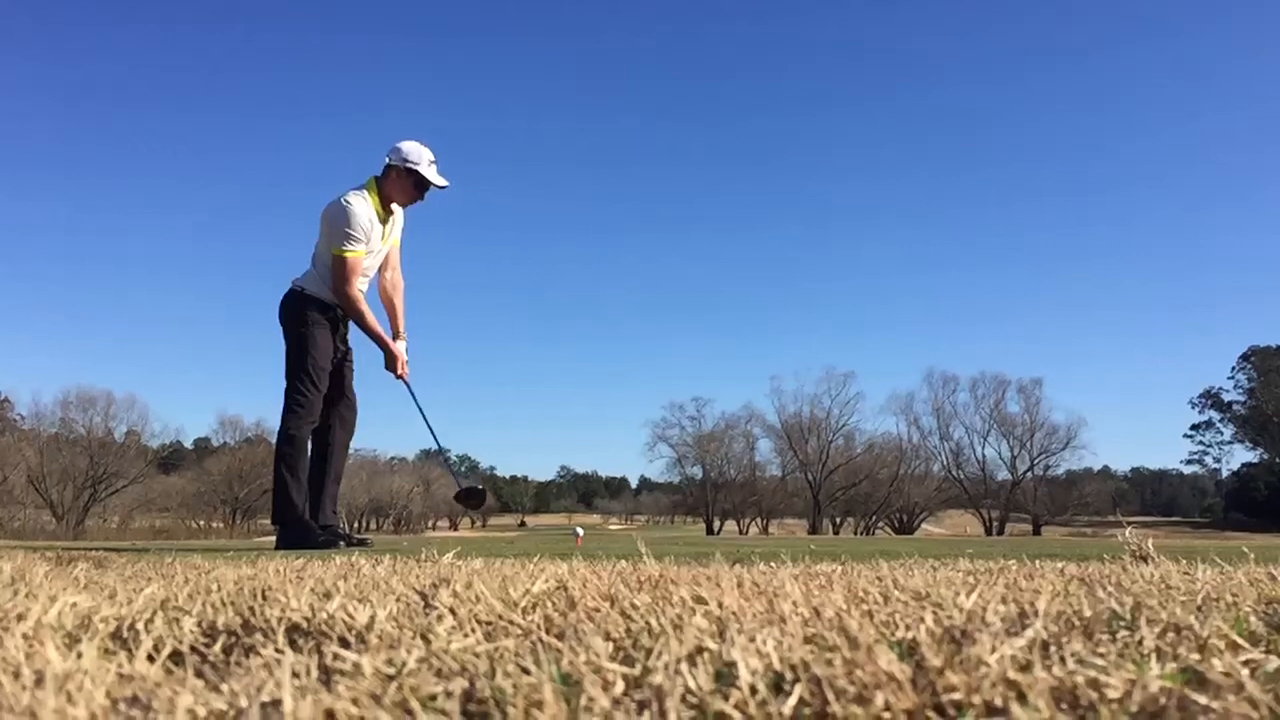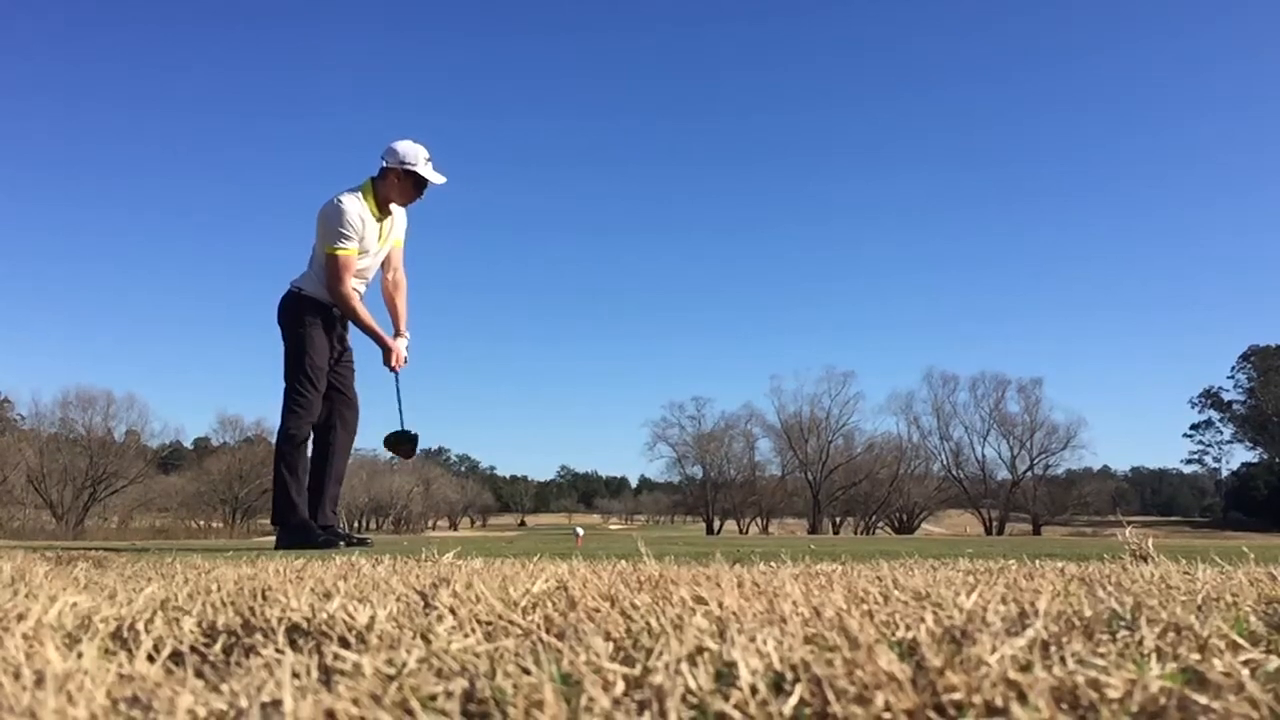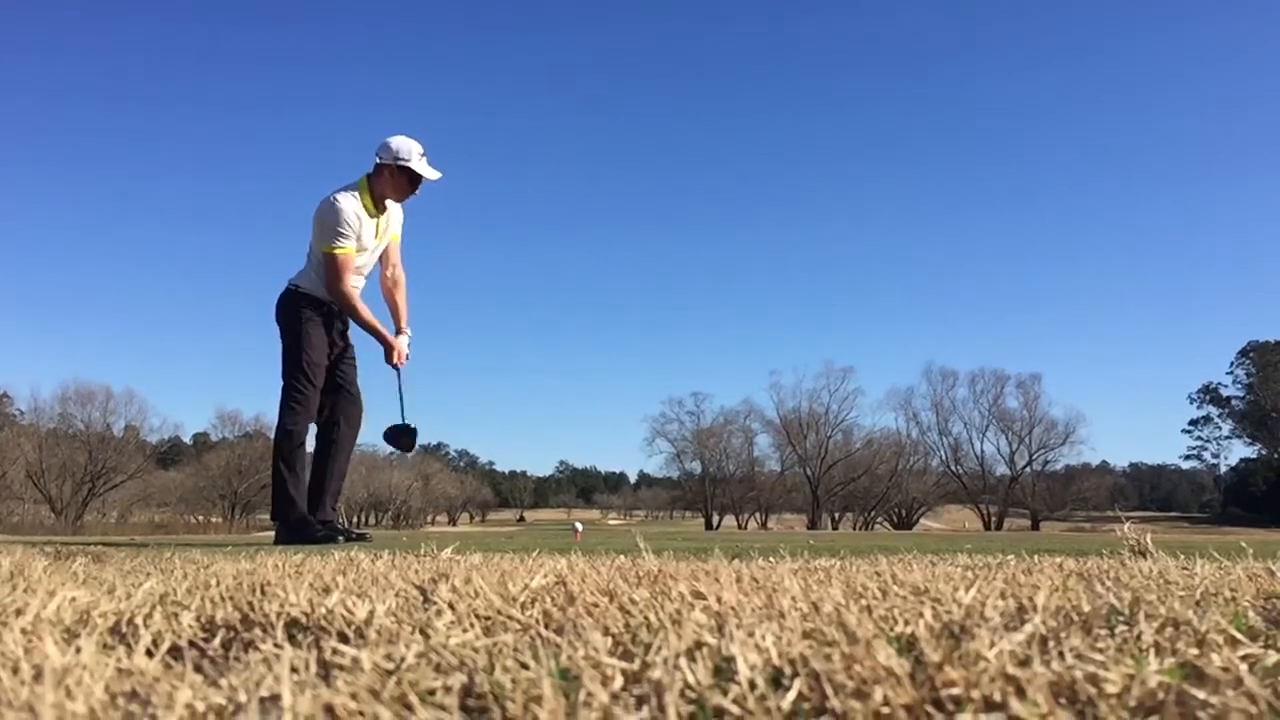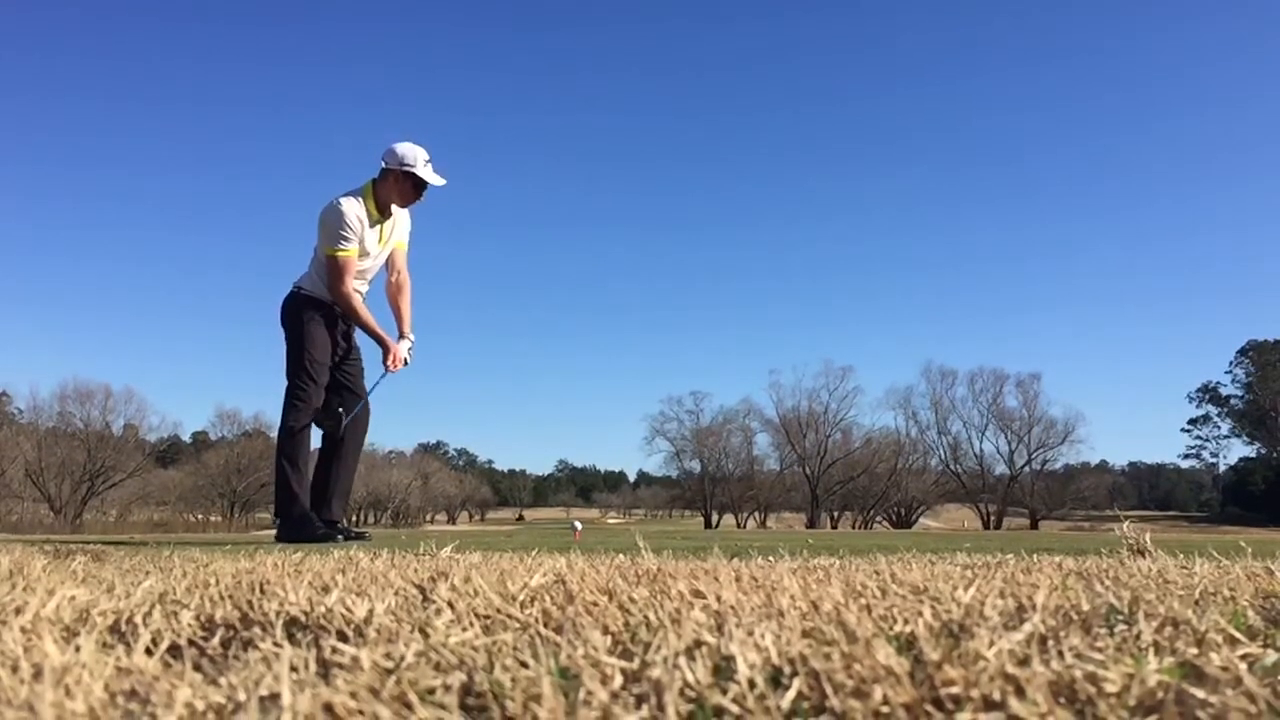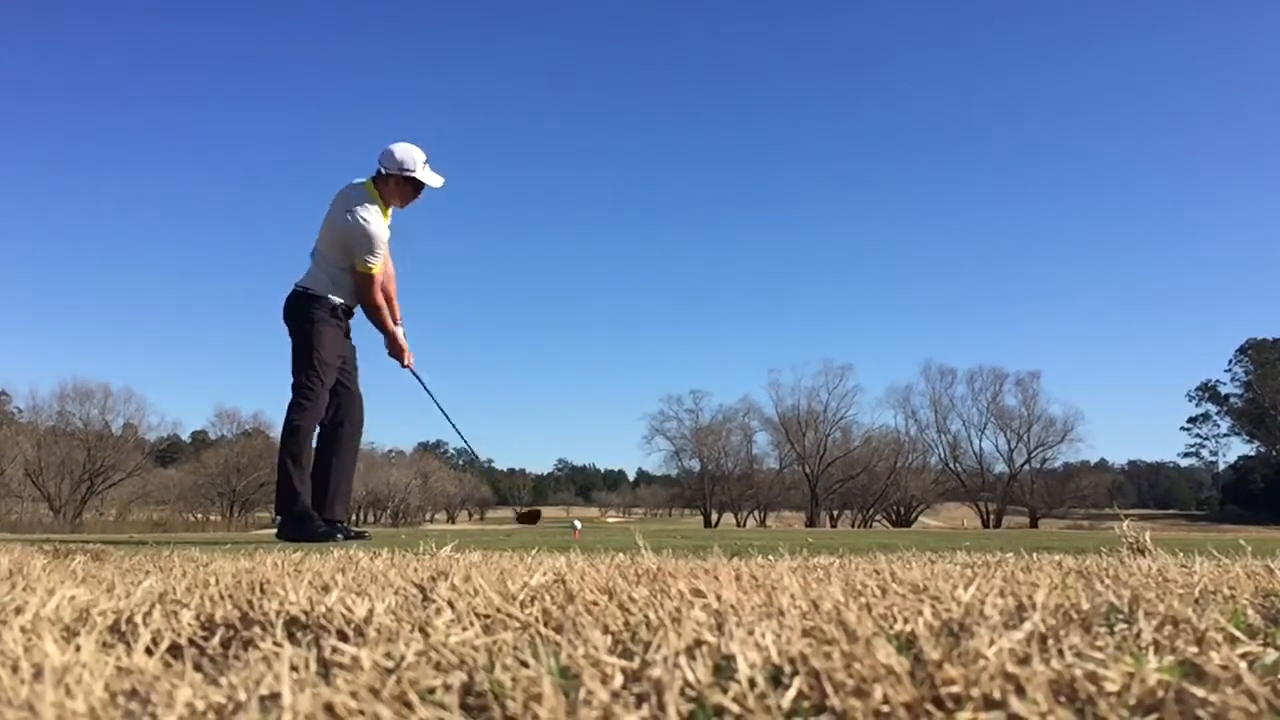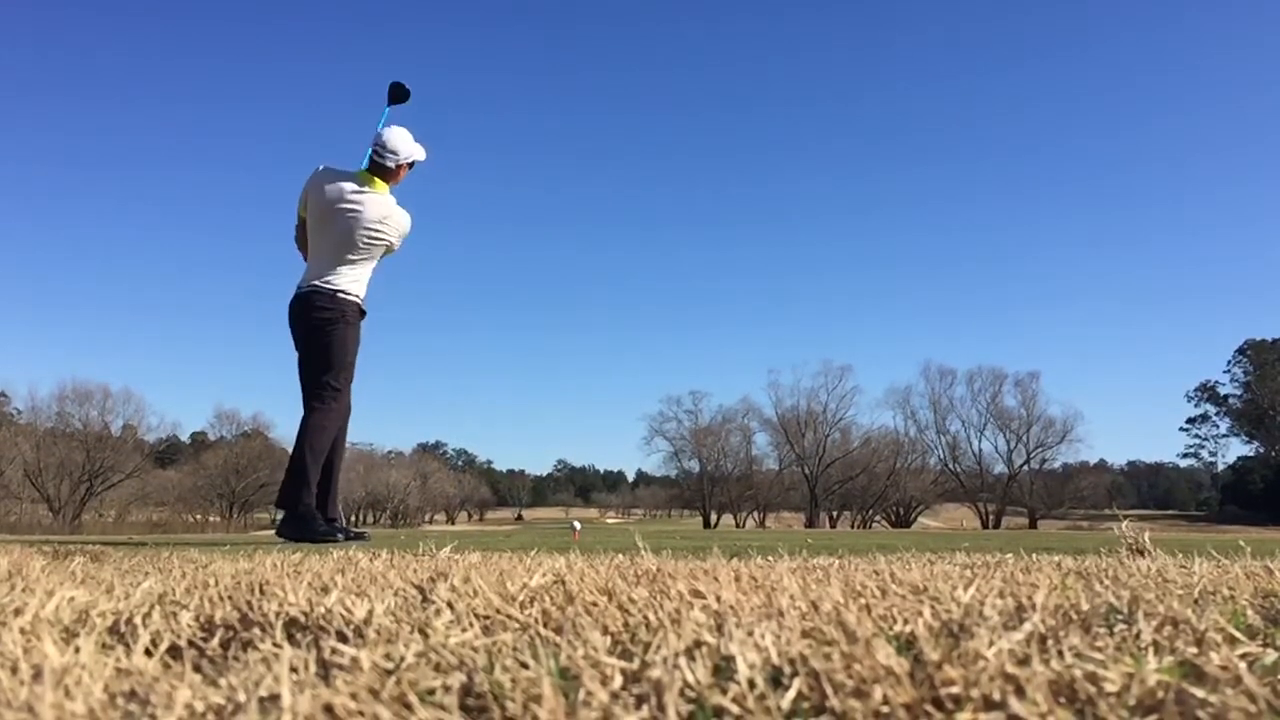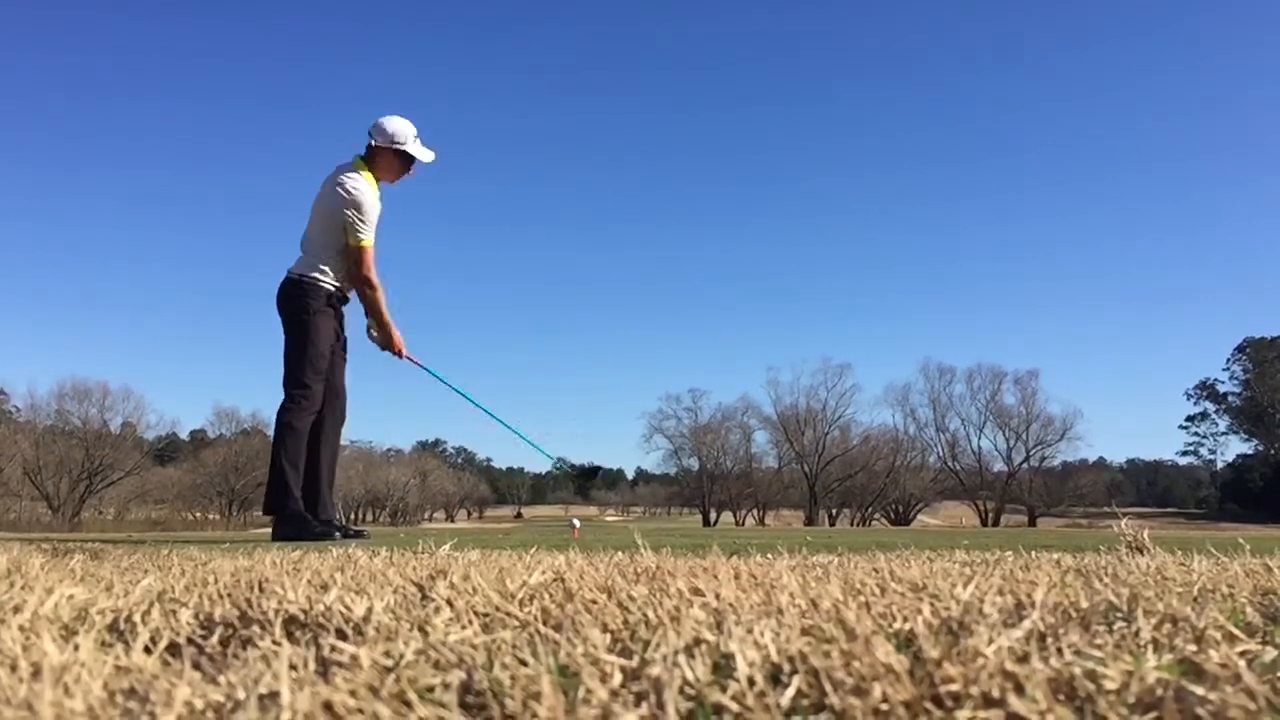
dt=0.7s
person 1, frame 1
left shoulder: (394, 214)
right shoulder: (354, 210)
left elbow: (391, 276)
right elbow: (346, 289)
left wrist: (400, 337)
right wrist: (387, 345)
left hip: (334, 317)
right hip: (310, 310)
left knee: (340, 416)
right knee: (304, 410)
left ankle: (321, 521)
right ankle: (291, 523)
person 1, frame 2
left shoulder: (397, 216)
right shoulder: (347, 209)
left elbow: (394, 276)
right elbow: (339, 287)
left wrist: (401, 334)
right wrist: (383, 341)
left hip: (335, 318)
right hip: (307, 311)
left knee: (342, 416)
right knee: (304, 410)
left ankle: (322, 521)
right ankle: (292, 523)
person 1, frame 3
left shoulder: (393, 213)
right shoulder: (343, 207)
left elbow: (392, 272)
right elbow: (340, 286)
left wrist: (402, 332)
right wrist: (384, 337)
left hip: (336, 316)
right hip: (306, 308)
left knee: (345, 412)
right knee: (301, 406)
left ankle: (321, 516)
right ankle: (291, 519)
person 1, frame 4
left shoulder: (399, 218)
right shoulder: (346, 211)
left elbow: (398, 276)
right elbow: (341, 288)
left wrist: (405, 336)
right wrist: (384, 341)
left hip: (342, 318)
right hip: (310, 309)
left knee: (353, 412)
right knee: (305, 405)
left ankle: (327, 516)
right ankle: (293, 516)
person 1, frame 5
left shoulder: (358, 190)
right shoulder: (371, 226)
left elbow: (384, 273)
right elbow: (368, 295)
left wrist: (397, 324)
right wrist: (394, 338)
left hip: (329, 314)
right hip: (317, 311)
left knee: (346, 414)
right knee: (310, 403)
left ankle: (328, 515)
right ankle: (294, 513)
person 1, frame 6
left shoulder: (322, 180)
right shoulder: (398, 220)
left elbow: (302, 238)
left hip: (305, 304)
right hip: (338, 311)
left knee: (331, 407)
right knee: (329, 405)
left ankle: (323, 515)
right ankle: (298, 510)
person 1, frame 7
left shoulder: (350, 178)
right shoulder: (363, 194)
right elbow: (364, 274)
left wrist: (373, 320)
right wrist: (387, 327)
left hip: (322, 301)
right hip: (311, 298)
left knee: (330, 407)
right knee: (303, 399)
left ankle: (319, 512)
right ankle: (287, 512)
